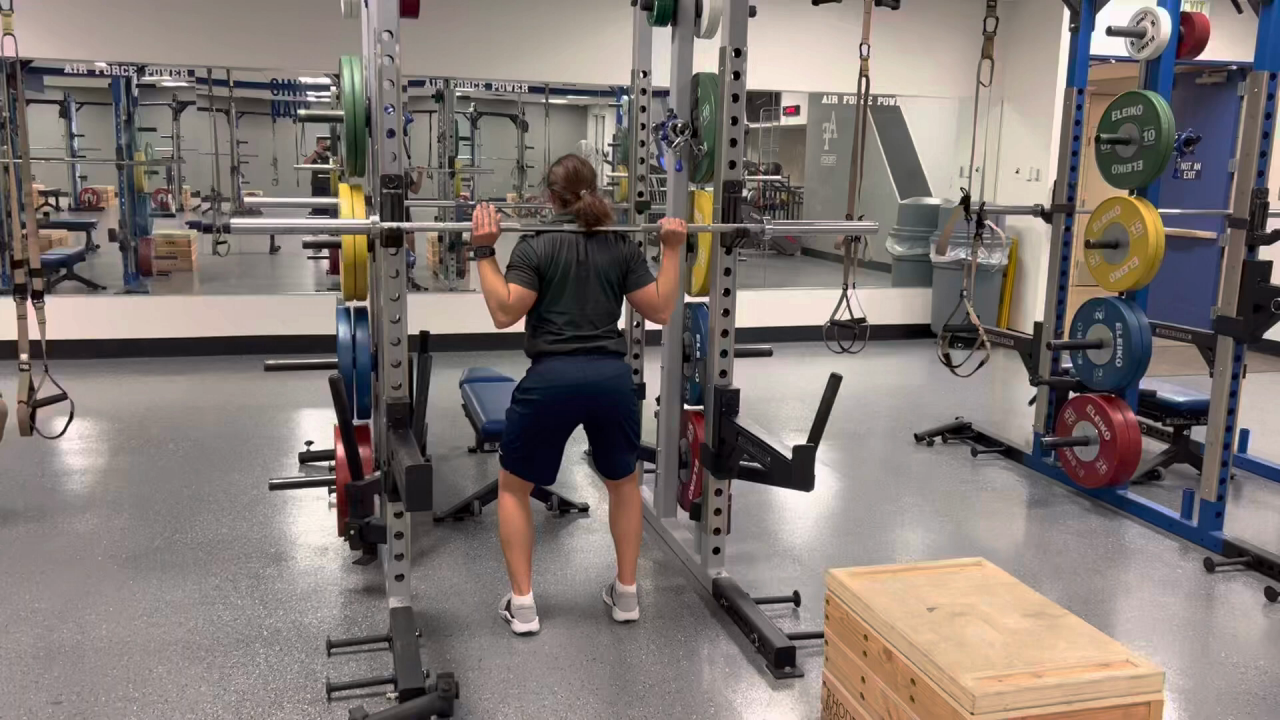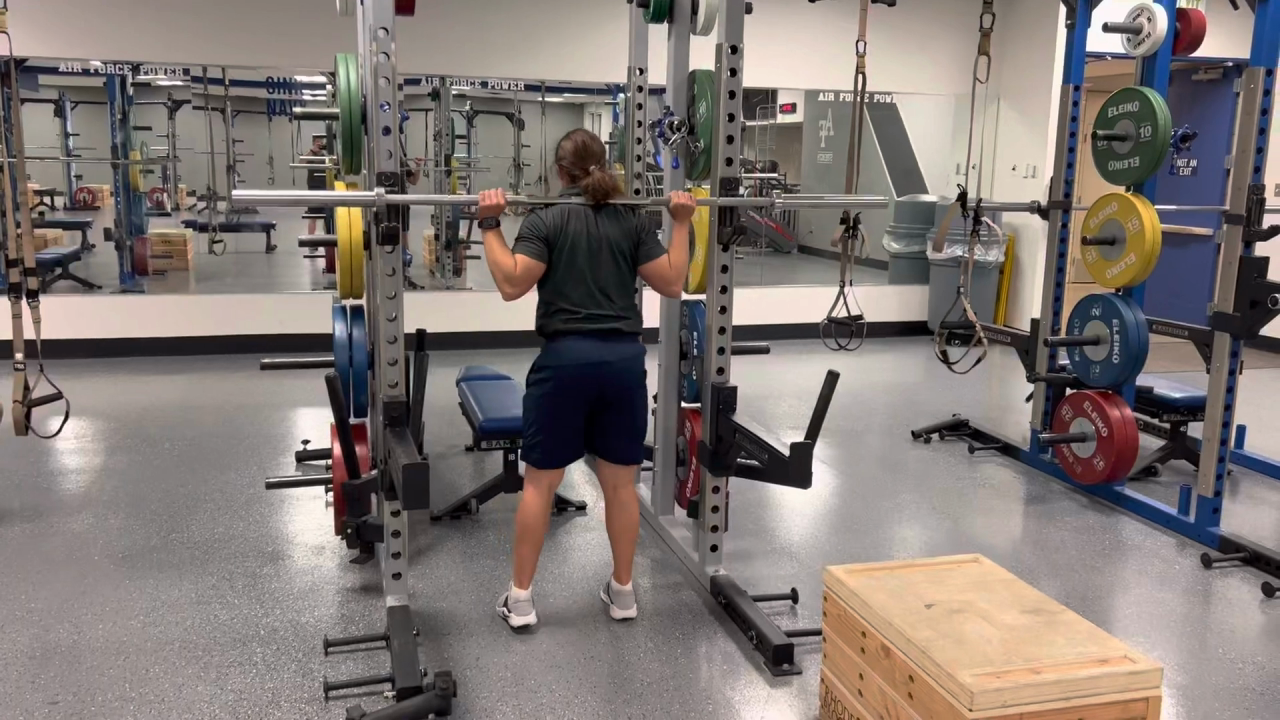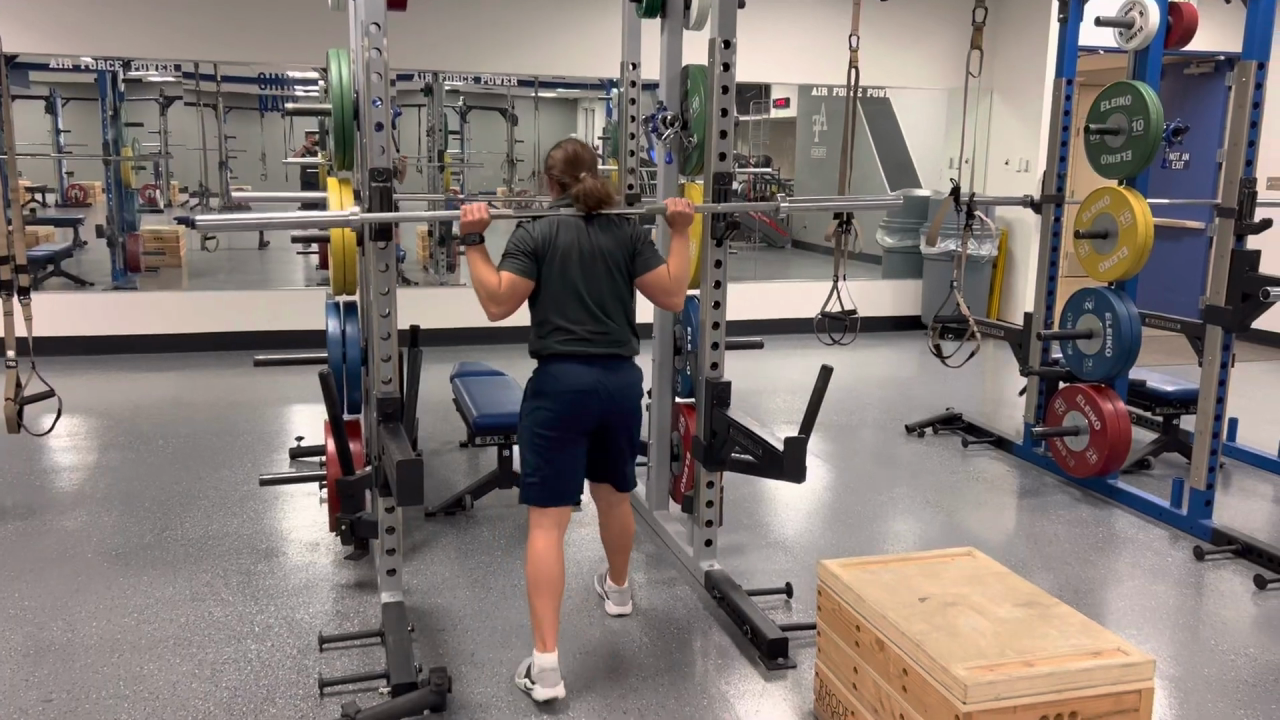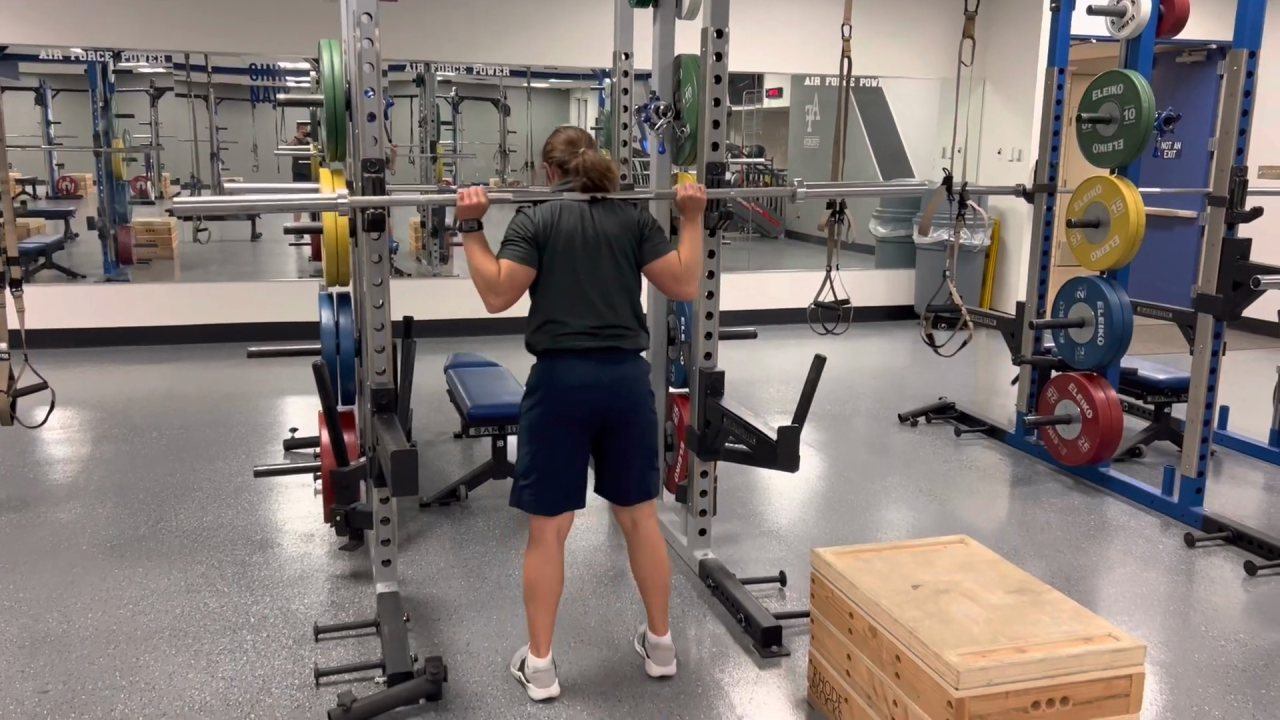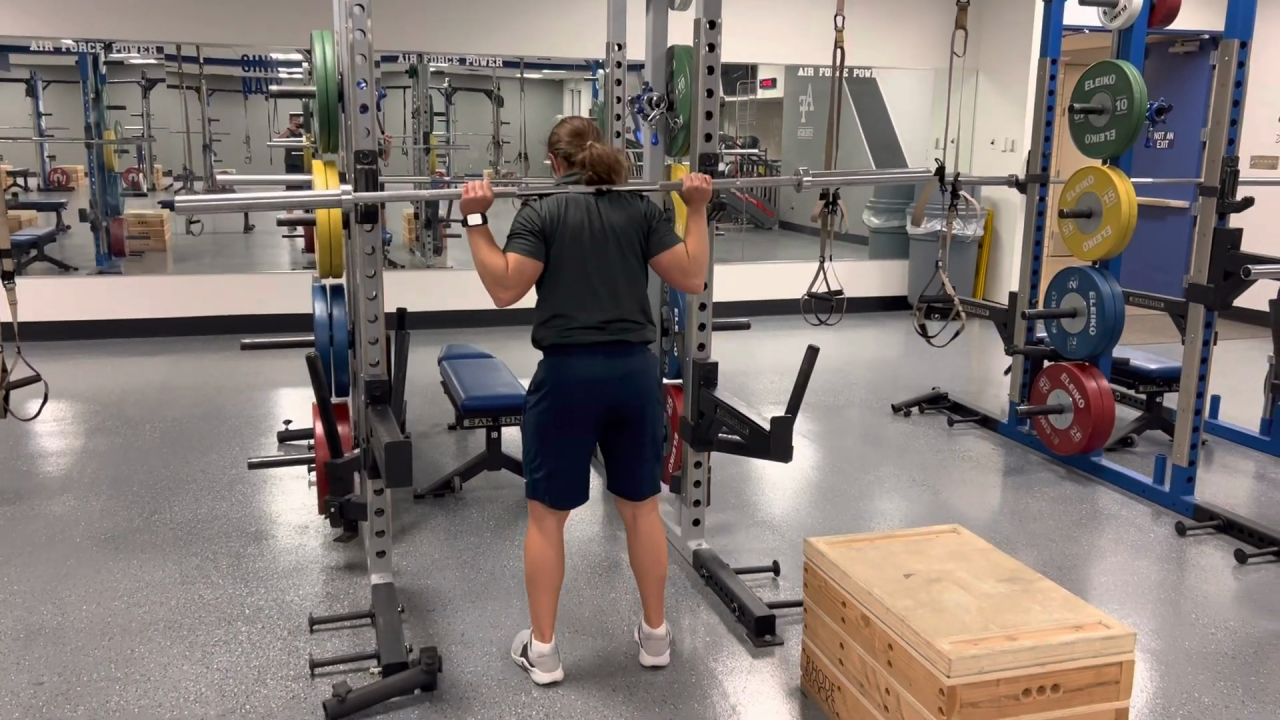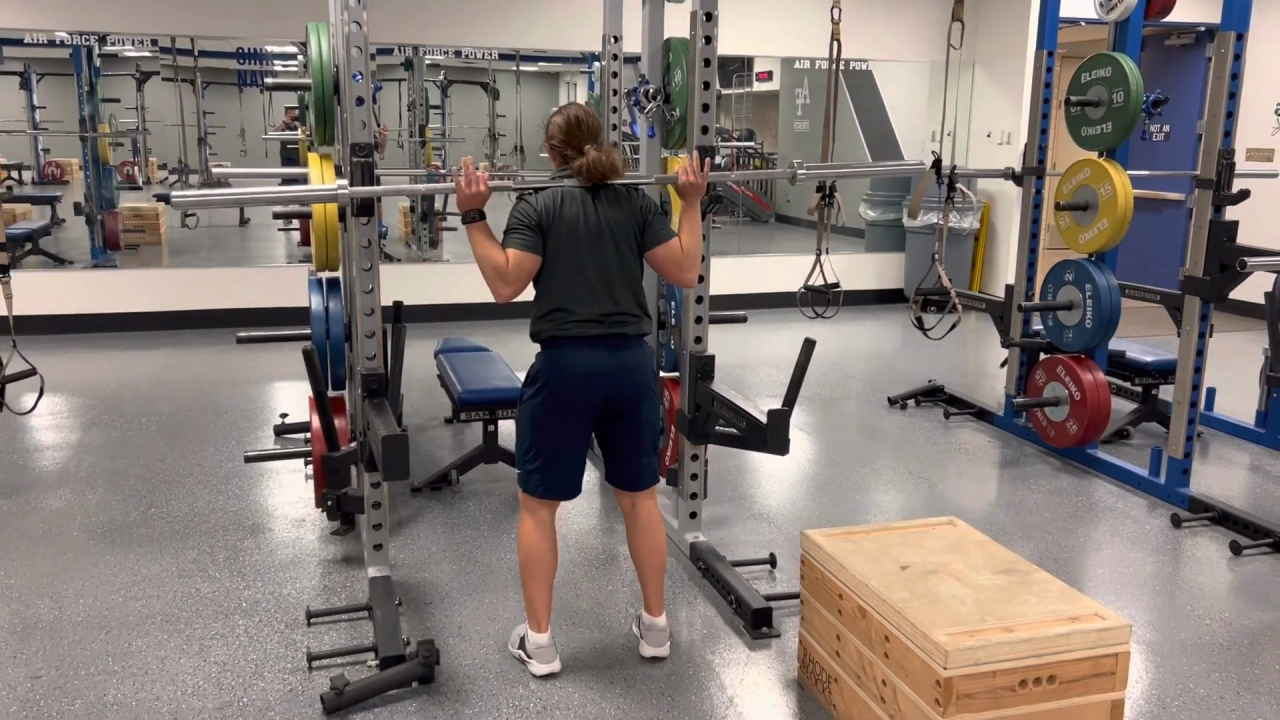
dt=0.5s
person 1, frame 1
left shoulder: (536, 246)
right shoulder: (622, 247)
left elbow: (504, 312)
right elbow: (661, 310)
left wrist: (484, 252)
right wrist: (673, 250)
left hip: (552, 380)
right hip: (612, 378)
left knee: (514, 488)
right knee: (624, 483)
left ankle: (522, 603)
right ankle: (626, 593)
person 1, frame 2
left shoulder: (546, 219)
right shoulder: (633, 220)
left elbow: (512, 284)
right elbow: (672, 283)
left wrist: (489, 224)
right wrist: (681, 223)
left hip: (565, 359)
right hip: (624, 358)
left knee: (540, 482)
right knee: (621, 481)
left ankle: (521, 597)
right ankle: (622, 590)
person 1, frame 3
left shoulder: (534, 233)
right shoulder: (628, 231)
left elbow: (497, 304)
right elbow: (672, 297)
left wrist: (473, 241)
right wrist: (680, 232)
left hip: (560, 383)
right hip: (621, 380)
left knee: (548, 521)
right knee: (615, 493)
left ankle: (545, 664)
right ankle: (617, 588)
person 1, frame 4
left shoulder: (535, 219)
right shoulder: (635, 217)
left elbow: (497, 293)
right elbow: (684, 286)
left wrist: (471, 226)
right wrist: (692, 219)
left hip: (561, 381)
right hip: (627, 377)
left knee: (547, 527)
right knee: (639, 514)
left ankle: (540, 663)
right ankle: (660, 643)
person 1, frame 5
left shoulder: (541, 212)
right shoulder: (641, 209)
left elbow: (505, 288)
right elbow: (692, 278)
left wrist: (475, 220)
right wrist: (697, 210)
left hip: (568, 374)
right hip: (635, 371)
left knee: (547, 514)
right knee: (641, 507)
left ankle: (543, 649)
right ankle: (655, 634)
person 1, frame 6
left shoulder: (537, 206)
right shoulder: (636, 203)
left elbow: (506, 284)
right elbow: (685, 271)
left wrist: (473, 215)
right wrist: (692, 202)
left hip: (564, 368)
right hip: (631, 364)
left knee: (538, 504)
right knee: (640, 496)
left ankle: (539, 640)
right ankle: (656, 625)
